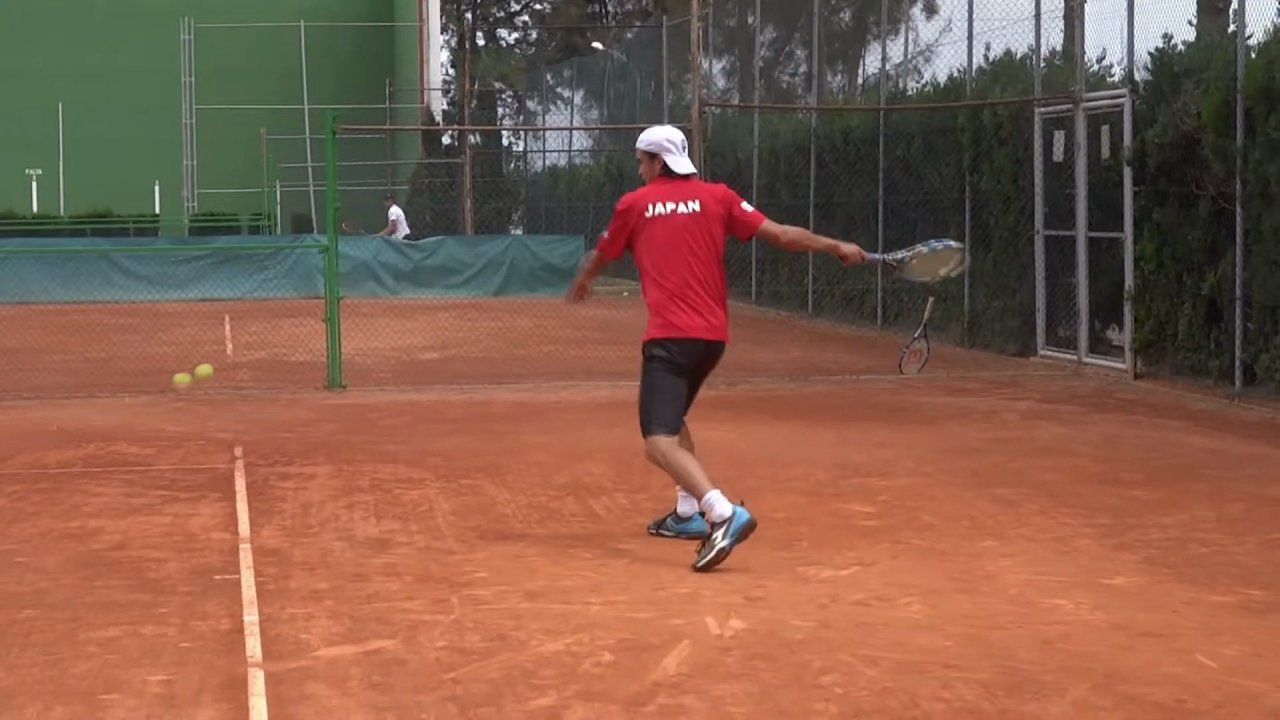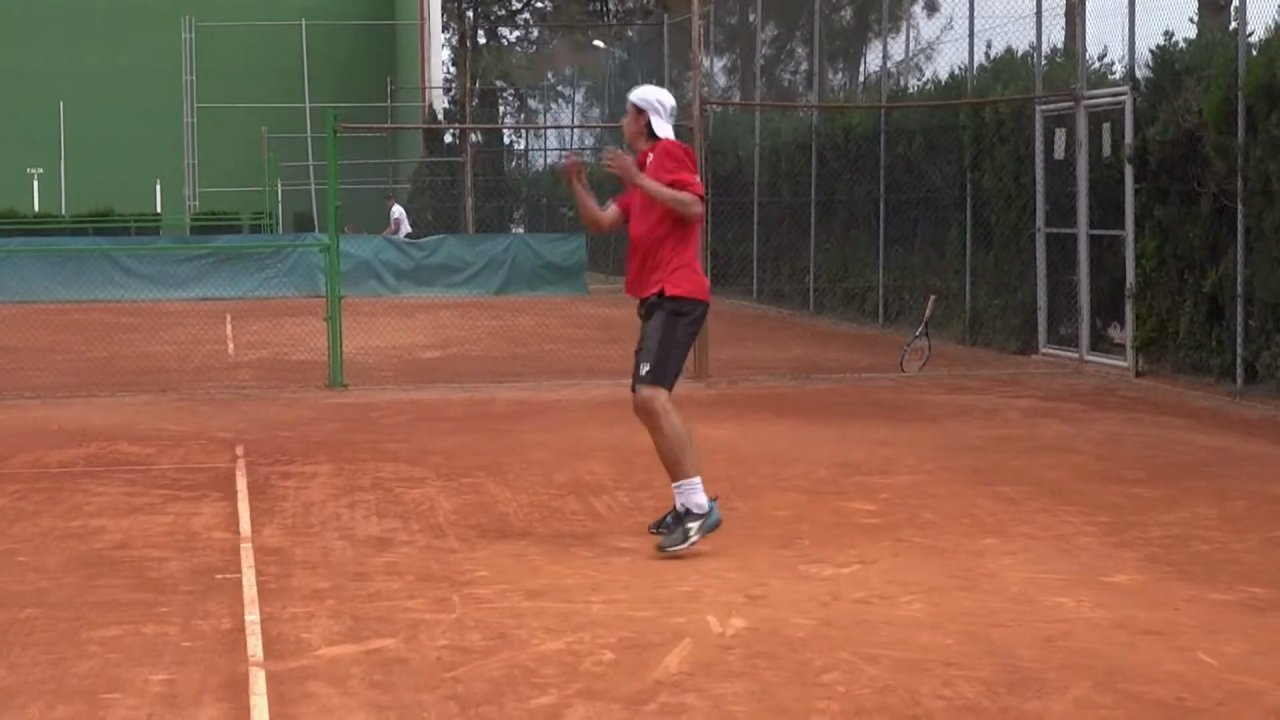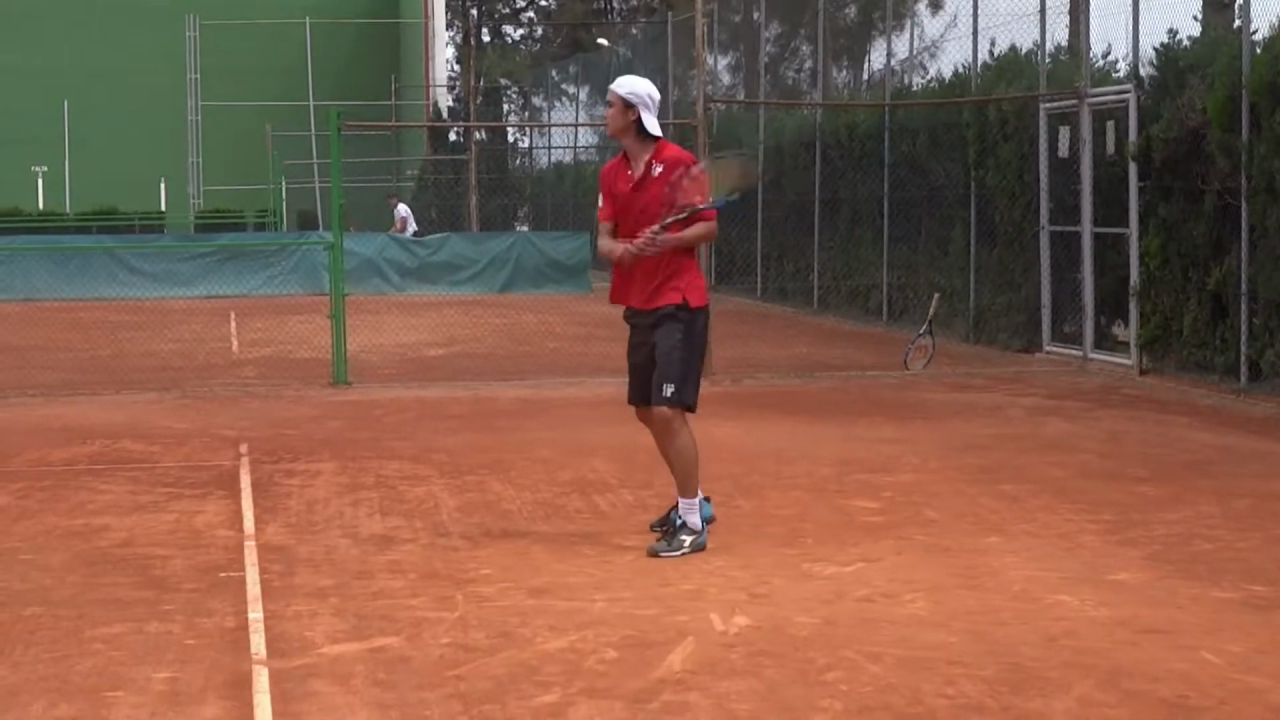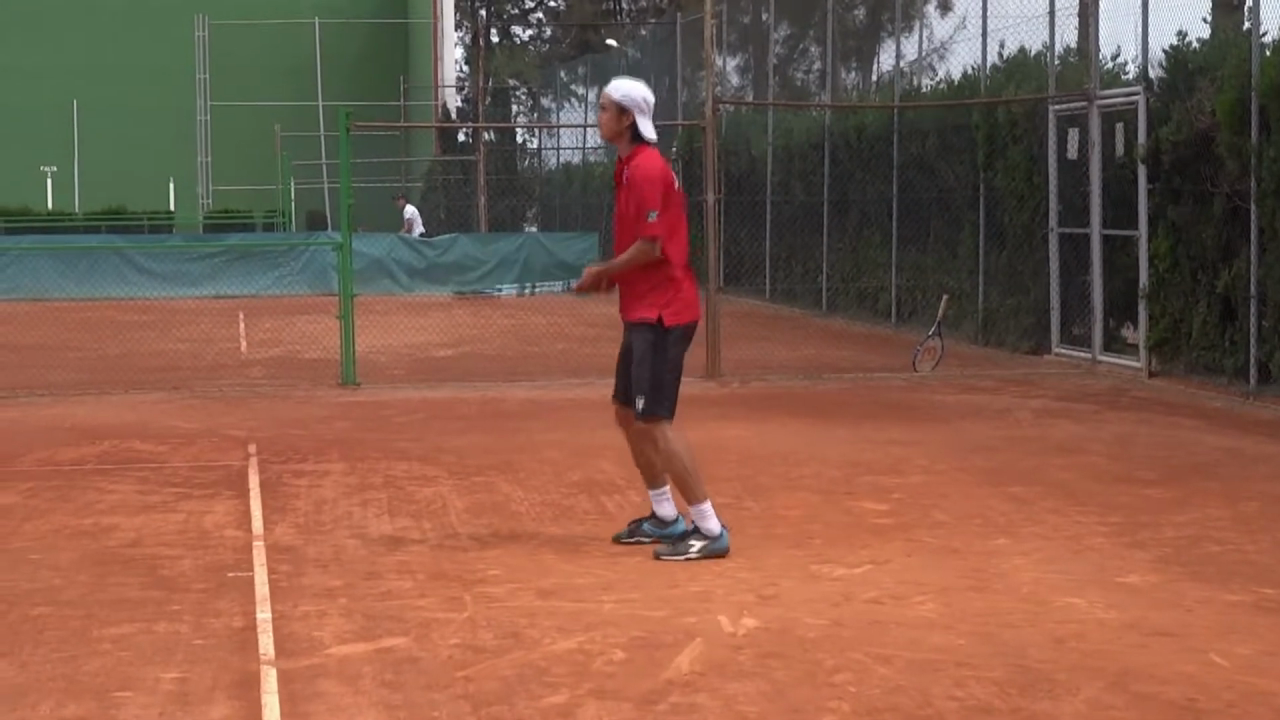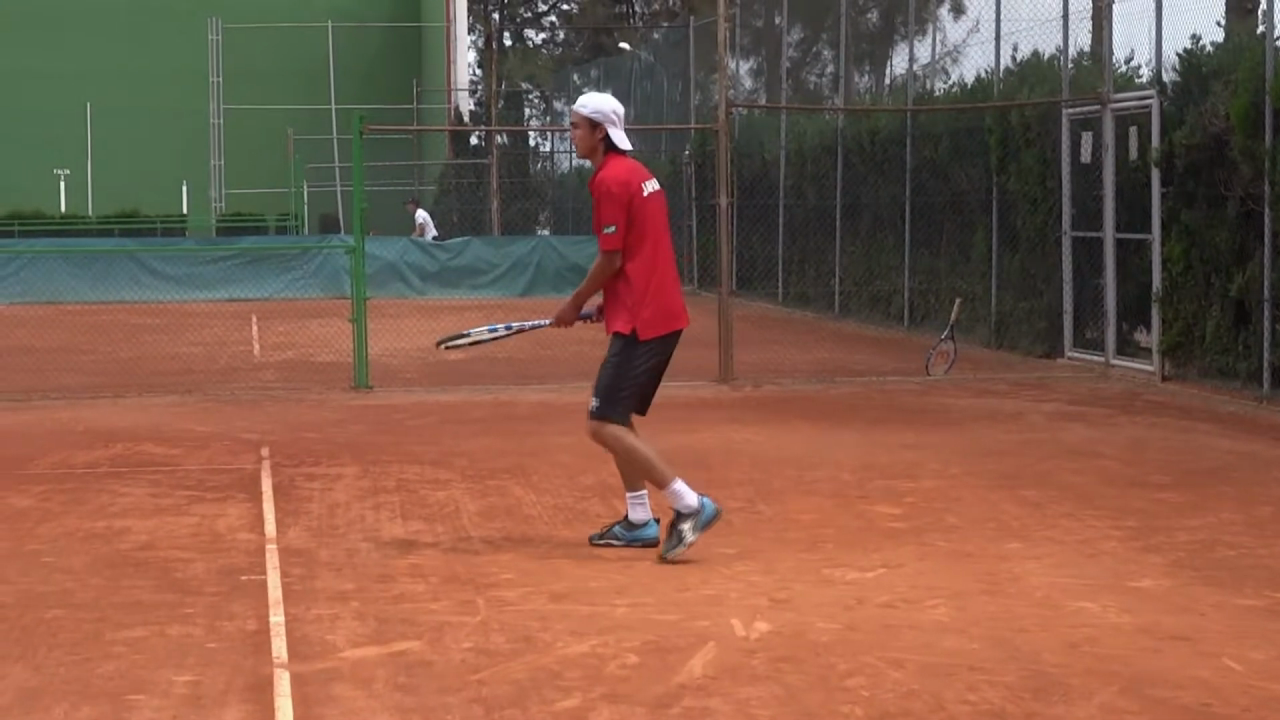
dt=0.4s
person 1, frame 1
left shoulder: (632, 203)
right shoulder: (718, 196)
left elbow: (599, 257)
right elbow: (779, 235)
left wrist: (579, 282)
right wrist: (837, 247)
left hip: (668, 334)
right hip: (712, 334)
left knee: (659, 444)
right knee: (670, 418)
left ankle: (725, 514)
right ankle: (687, 513)
person 1, frame 2
left shoulder: (671, 152)
right shoulder: (640, 168)
left elbow: (694, 210)
right elbow: (604, 223)
left wrist: (637, 179)
right wrist: (576, 183)
left hip: (676, 294)
right hip: (661, 297)
left knee: (652, 395)
right knee: (646, 401)
left ankle: (699, 505)
right ankle: (687, 505)
person 1, frame 3
left shoulder: (679, 161)
right shoulder: (611, 173)
left elbow: (710, 226)
right elbow: (603, 239)
left wrist: (670, 240)
right wrist: (620, 249)
left hip: (680, 303)
right hip: (640, 306)
left knee: (669, 412)
right knee: (648, 412)
left ankle: (692, 524)
right ankle: (694, 501)
person 1, frame 4
left shoulder: (644, 170)
right shoulder: (633, 166)
left elbow: (652, 248)
left wrist: (600, 274)
right wrist: (610, 275)
left hip: (662, 313)
right hip: (644, 311)
left knee: (653, 424)
right knee: (627, 416)
left ankle: (709, 529)
right ankle: (665, 517)
person 1, frame 5
left shoulder: (609, 180)
right shoulder: (636, 172)
left elbow: (610, 259)
left wrist: (574, 303)
right wrist: (607, 300)
left hip: (641, 320)
right hip: (659, 313)
left knee: (604, 425)
right knee: (614, 416)
left ankle: (691, 504)
right ankle: (639, 520)
